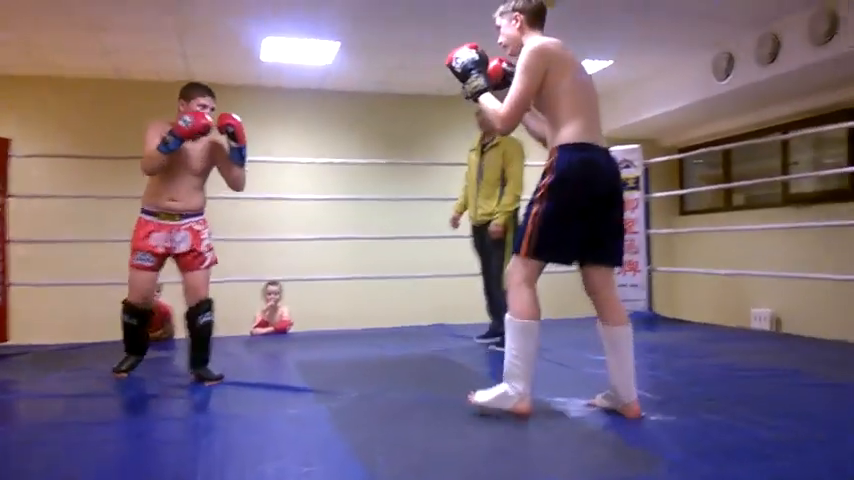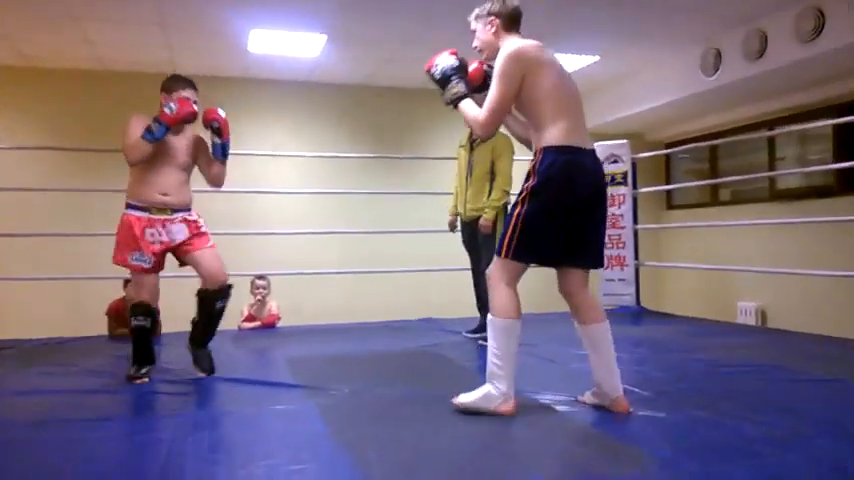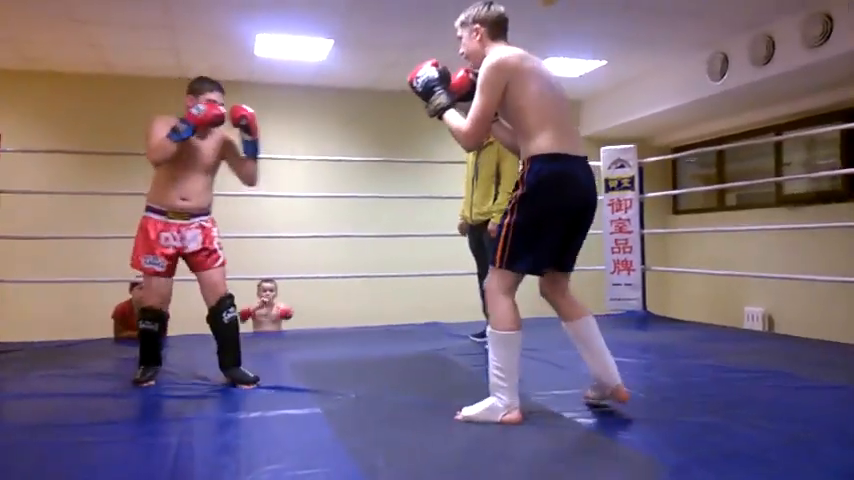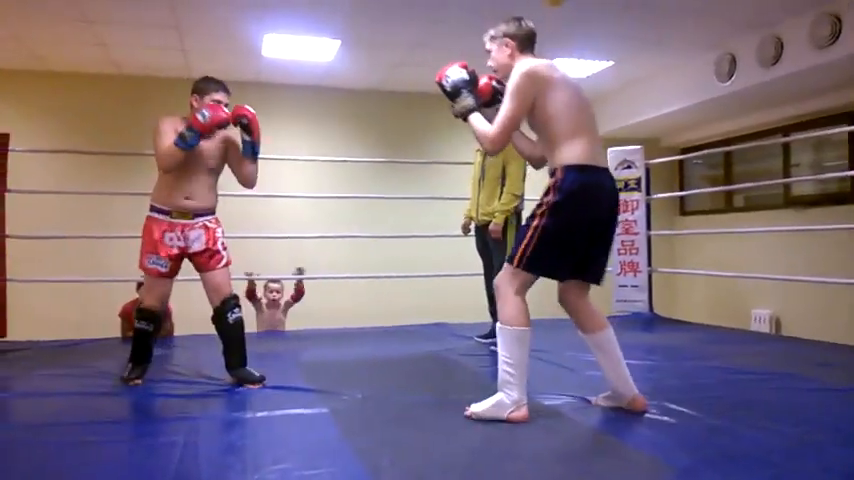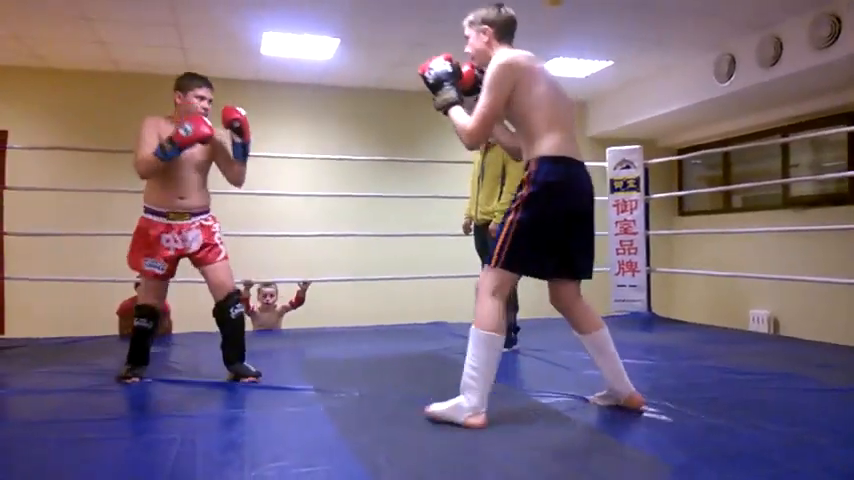
dt=0.3s
person 1, frame 1
left shoulder: (536, 49)
right shoulder: (561, 56)
left elbow: (505, 122)
left wrist: (477, 85)
right wrist: (510, 90)
left hip: (572, 168)
right hip: (603, 168)
left knee: (520, 274)
right knee: (601, 286)
left ankle: (516, 389)
right ankle: (625, 395)
person 1, frame 2
left shoulder: (514, 53)
right shoulder: (543, 58)
left elbow: (484, 127)
left wrist: (456, 90)
right wrist: (503, 104)
left hip: (559, 169)
right hip: (589, 169)
left knee: (501, 275)
right knee: (576, 287)
left ankle: (500, 392)
right ankle: (611, 390)
person 1, frame 3
left shoulder: (497, 63)
right shoulder: (531, 64)
left elbow: (470, 138)
left wrist: (440, 101)
right wrist: (488, 112)
left hip: (547, 178)
right hip: (579, 178)
left knee: (499, 286)
right knee: (556, 288)
left ankle: (504, 402)
right ankle: (610, 381)
person 1, frame 4
left shoulder: (527, 72)
right shoulder: (553, 78)
left elbow: (493, 142)
right elbow: (539, 156)
left wrist: (466, 104)
right wrist: (495, 110)
left hip: (574, 188)
right hip: (600, 189)
left knee: (509, 284)
right knee: (574, 297)
left ankle: (512, 398)
right ankle: (626, 392)
person 1, frame 5
left shoulder: (504, 63)
right shoulder: (530, 67)
left elbow: (473, 137)
left wrist: (447, 97)
right wrist: (480, 104)
left hip: (549, 182)
right hip: (575, 182)
left knee: (491, 287)
right knee: (567, 296)
left ankle: (472, 404)
right ankle: (623, 390)
person 2, frame 1
left shoulder: (214, 144)
right shoulder: (158, 129)
left elbow: (238, 184)
right elbow: (148, 166)
left wrist: (237, 145)
right wrist: (177, 135)
left hip: (191, 227)
right hip: (152, 224)
left knee: (199, 299)
right knee: (138, 297)
left ankle: (199, 364)
right ankle: (134, 351)
person 2, frame 2
left shoulder: (196, 137)
right shoulder: (140, 123)
left elbow: (216, 179)
right elbow: (133, 156)
left wrist: (221, 139)
right wrist: (163, 122)
left hip: (183, 220)
right hip: (141, 220)
left knee: (218, 281)
right knee: (145, 295)
left ankle: (199, 343)
right ankle: (142, 360)
person 2, frame 3
left shoulder: (222, 139)
right shoulder: (165, 124)
left elbow: (250, 179)
right elbow: (156, 157)
left wrist: (250, 138)
right wrist: (189, 124)
left hip: (200, 225)
right hip: (160, 224)
left knee: (220, 297)
right knee: (156, 299)
left ankle: (231, 366)
right ankle: (149, 362)
person 2, frame 4
left shoulder: (225, 140)
right shoulder: (170, 125)
left elbow: (249, 181)
right elbow: (166, 162)
left wrist: (251, 140)
right wrist: (195, 128)
left hip: (204, 226)
right hip: (164, 224)
left knee: (225, 297)
right knee: (153, 300)
left ankle: (237, 366)
right ankle: (138, 362)
person 2, frame 5
left shoulder: (211, 139)
right shoulder: (154, 125)
left elbow: (237, 179)
right elbow: (143, 169)
left wrist: (240, 138)
right wrist: (175, 144)
left hip: (200, 225)
right hip: (159, 224)
left knee: (227, 292)
right knee: (150, 299)
left ankle: (235, 362)
right ankle: (136, 362)
person 3, frame 1
left shoulder: (510, 146)
right shoulder: (475, 150)
left elbow: (514, 186)
left wrist: (500, 219)
right wrist: (459, 209)
left hip: (499, 222)
right hip: (479, 222)
left knee: (501, 278)
right knee: (489, 277)
left ankle: (507, 330)
right ankle: (497, 326)
person 3, frame 2
left shoulder: (499, 141)
right shoulder: (464, 145)
left elbow: (502, 182)
left wrist: (489, 213)
right wrist: (454, 212)
left hip: (490, 218)
right hip: (468, 219)
right knee: (478, 273)
right ankle: (485, 321)
person 3, frame 3
left shoulder: (503, 144)
right shoulder: (473, 149)
left elbow: (508, 185)
left wrist: (497, 218)
right wrist: (464, 216)
left hip: (496, 222)
right hip: (476, 222)
right knee: (484, 277)
person 3, frame 4
left shoulder: (510, 145)
right shoulder: (482, 150)
left elbow: (513, 186)
left wrist: (498, 218)
right wrist: (469, 215)
left hip: (501, 222)
right hip: (483, 222)
right knee: (491, 277)
right ankle: (497, 326)
person 3, frame 5
right shoulder: (482, 150)
left elbow: (513, 185)
left wrist: (499, 217)
right wrist: (469, 215)
left hip: (501, 221)
right hip: (482, 222)
left ankle: (509, 331)
